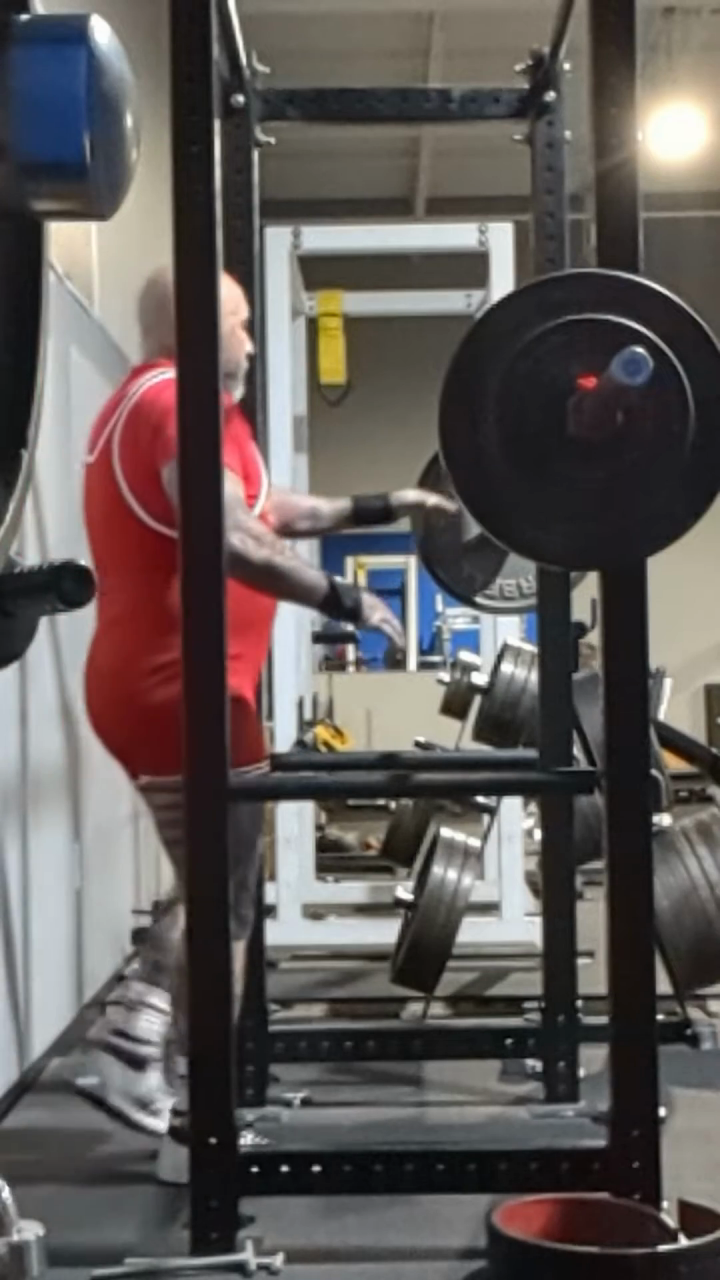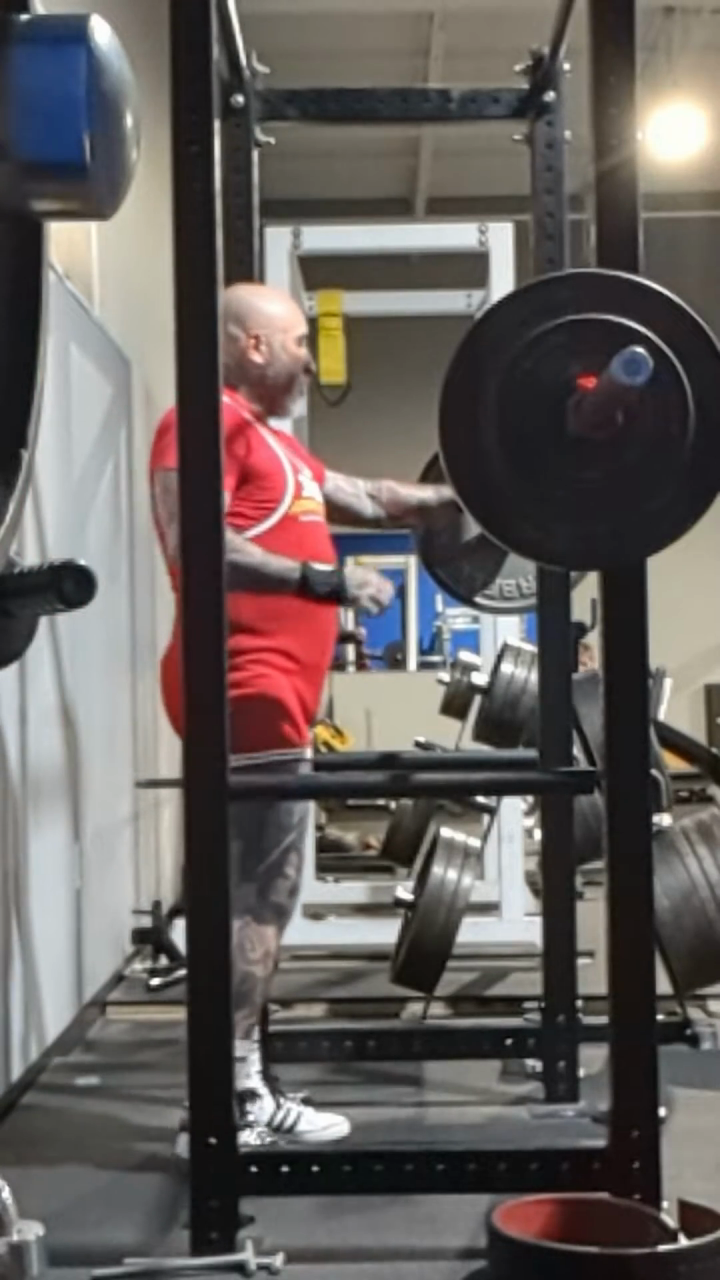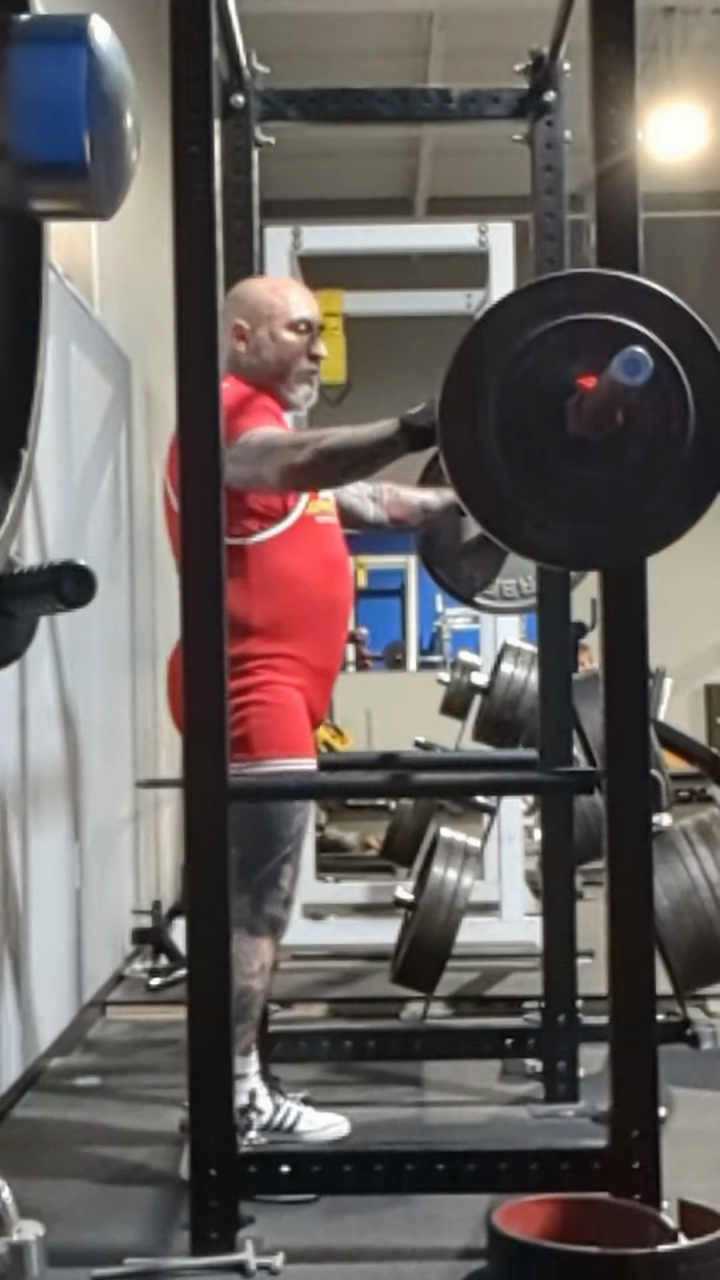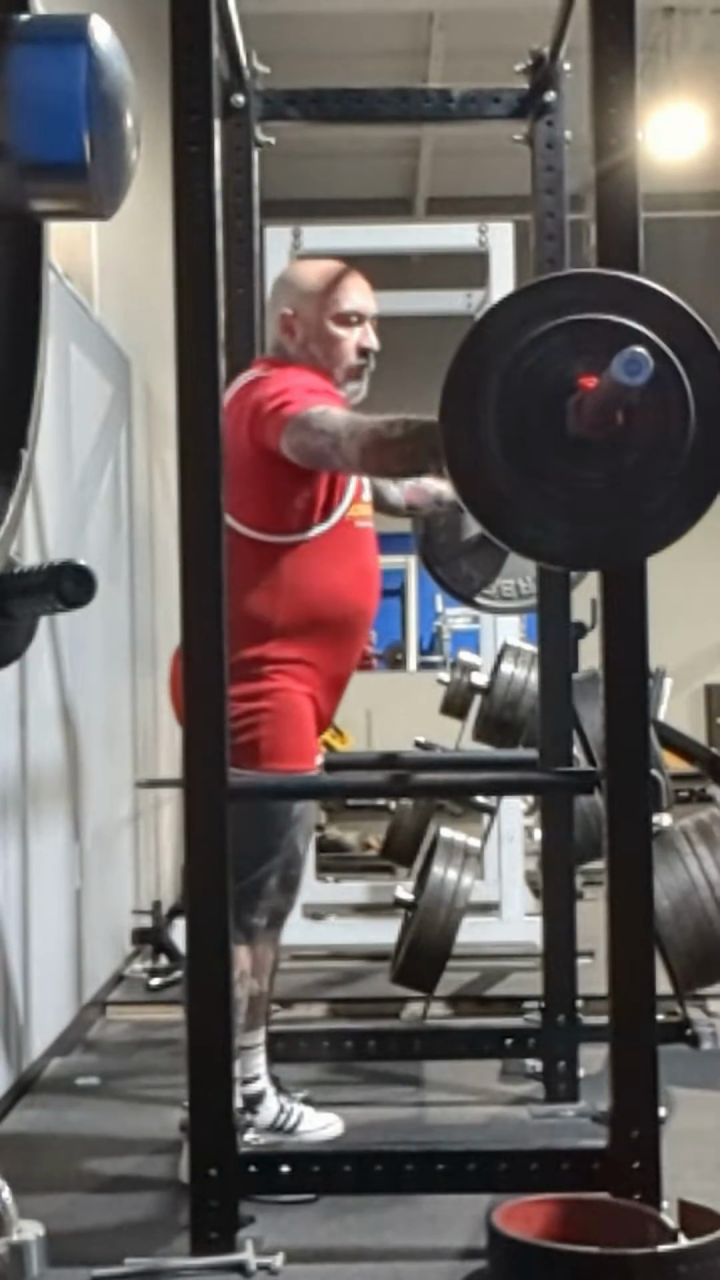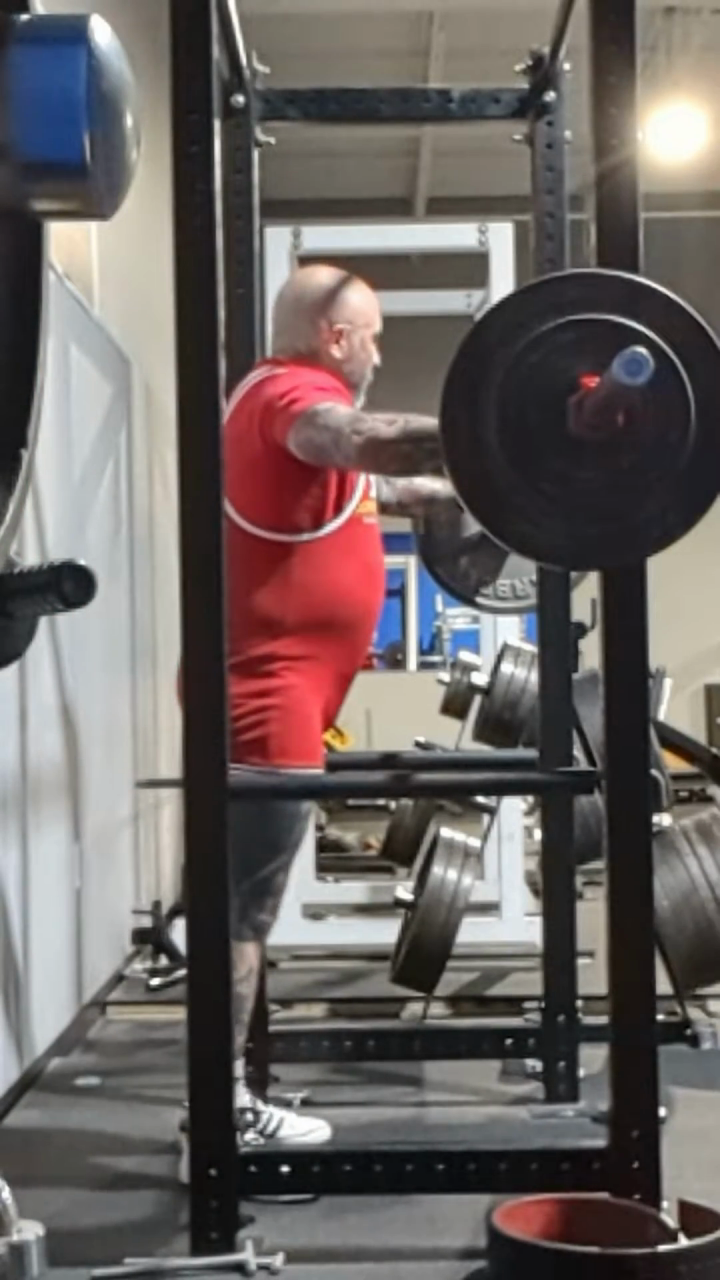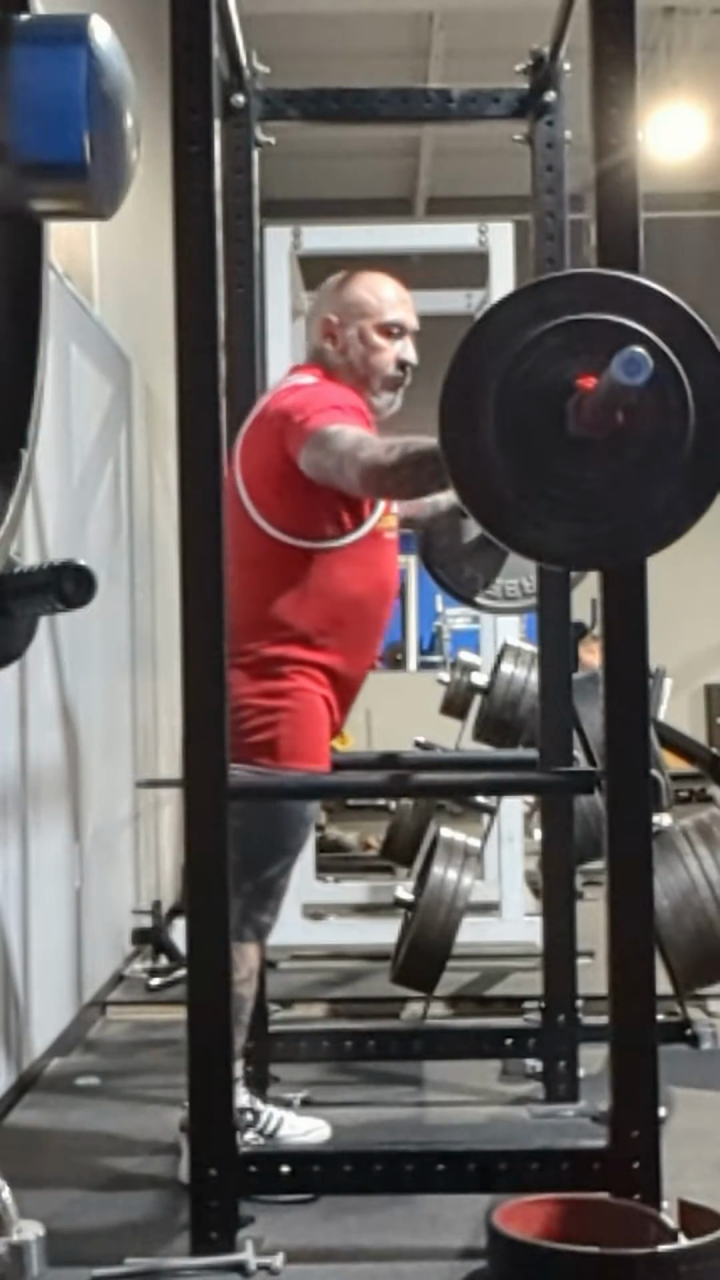
dt=0.7s
person 1, frame 1
left shoulder: (140, 407)
right shoulder: (181, 402)
left elbow: (262, 511)
right elbow: (232, 540)
left wrist: (377, 507)
right wrist: (343, 599)
left hip: (133, 686)
right hip: (177, 690)
left knee: (213, 889)
right knee: (229, 913)
left ankle: (126, 1050)
right ankle: (195, 1130)
person 1, frame 2
left shoulder: (265, 439)
right shoulder: (208, 421)
left elbow: (366, 498)
right elbow: (194, 542)
left wrist: (465, 497)
right wrist: (322, 581)
left hip: (269, 690)
right hip: (243, 690)
left knee: (264, 897)
right knee: (259, 897)
left ankle: (247, 1092)
right ankle: (222, 1110)
person 1, frame 3
left shoulder: (261, 417)
right shoulder: (231, 408)
left elbow: (367, 501)
right elbow: (292, 465)
left wrist: (467, 499)
right wrist: (413, 430)
left hip: (274, 692)
right hip: (250, 693)
left knee: (260, 904)
right knee: (255, 907)
left ankle: (245, 1094)
right ankle: (224, 1120)
person 1, frame 4
left shoulder: (299, 404)
right shoulder: (282, 393)
left elbow: (381, 484)
right elbow: (366, 444)
left hip: (279, 694)
right hip: (258, 692)
left knee: (263, 902)
right knee: (245, 907)
left ankle: (249, 1094)
right ankle: (224, 1119)
person 1, frame 5
left shoulder: (294, 402)
right shoulder: (290, 393)
left elbow: (371, 482)
right elbow: (371, 443)
left wrist: (465, 491)
left hip: (279, 691)
right hip: (265, 693)
left knee: (249, 905)
right knee: (244, 908)
left ankle: (225, 1099)
person 1, frame 6
left shoulder: (323, 412)
right shoulder: (315, 402)
left elbow: (385, 500)
right elbow: (373, 468)
left hip: (279, 693)
right hip: (273, 693)
left knee: (249, 908)
right knee: (245, 910)
left ankle: (225, 1104)
